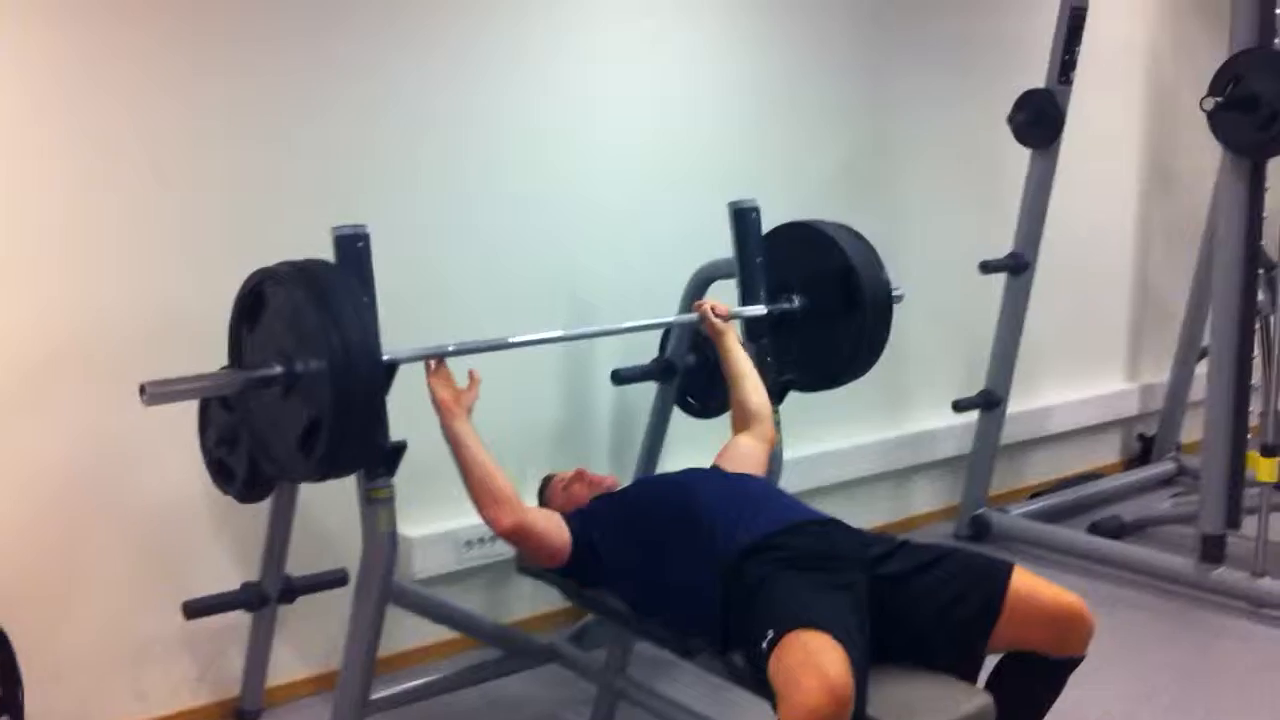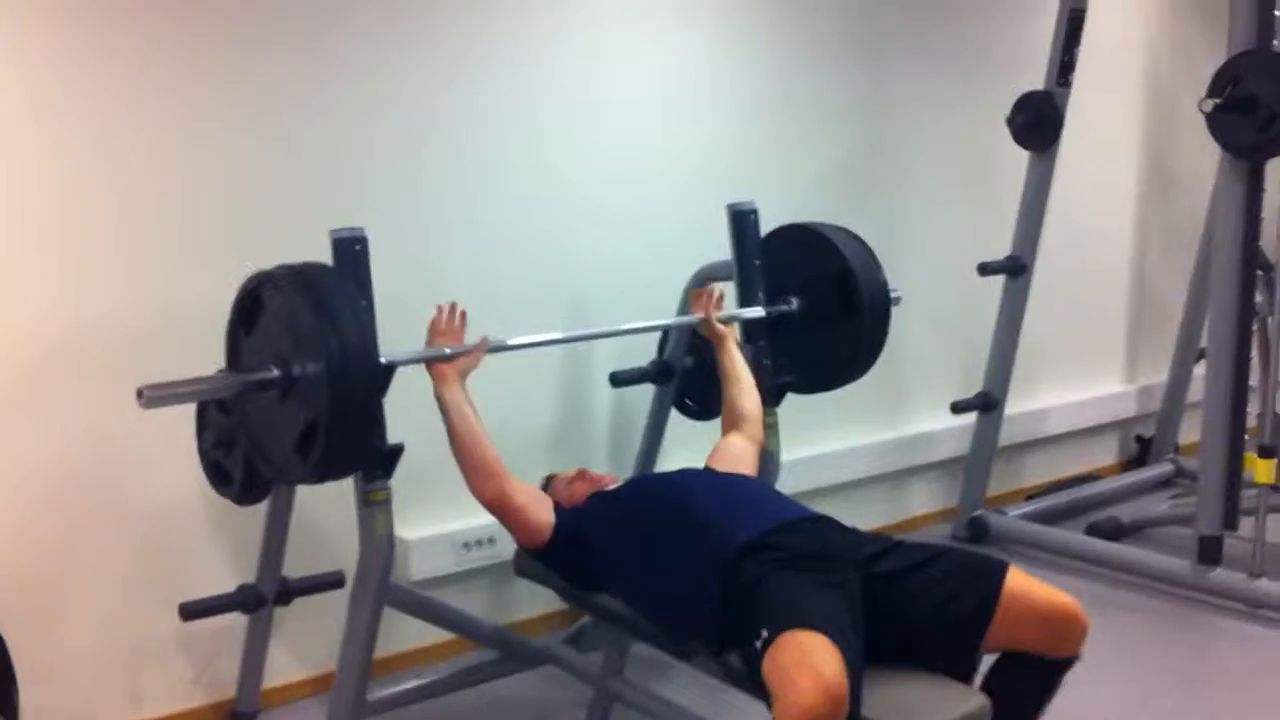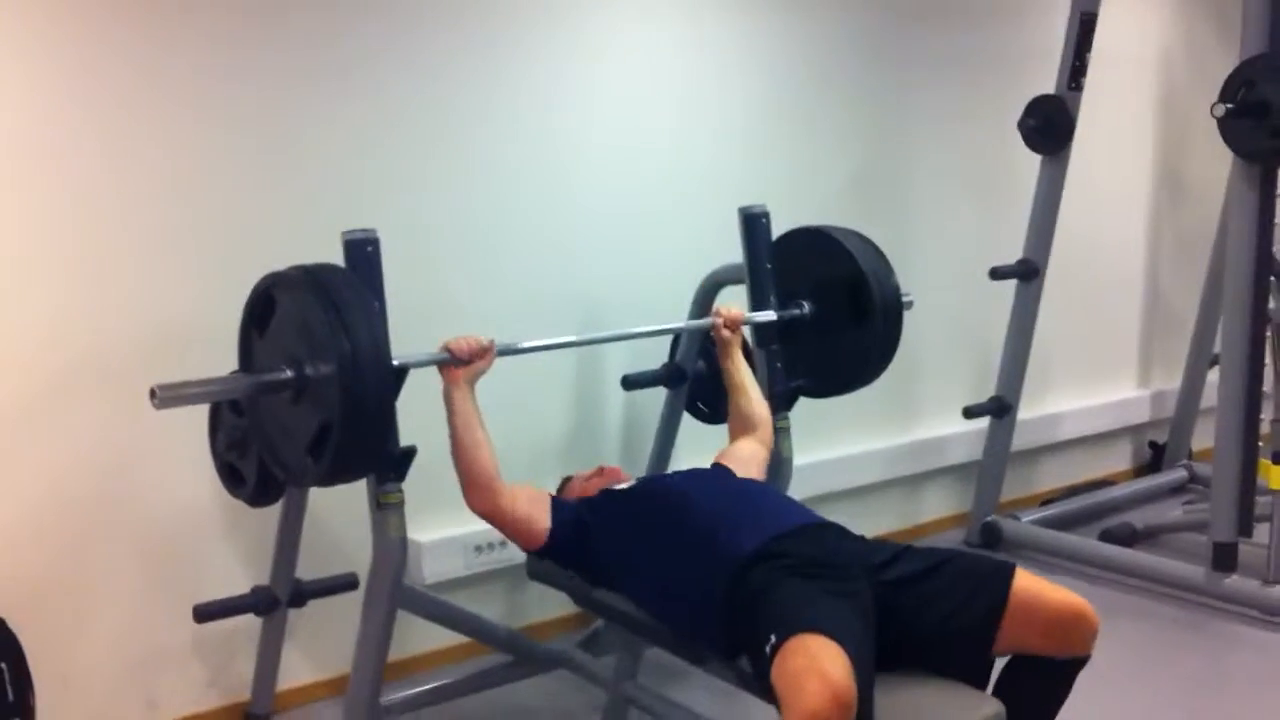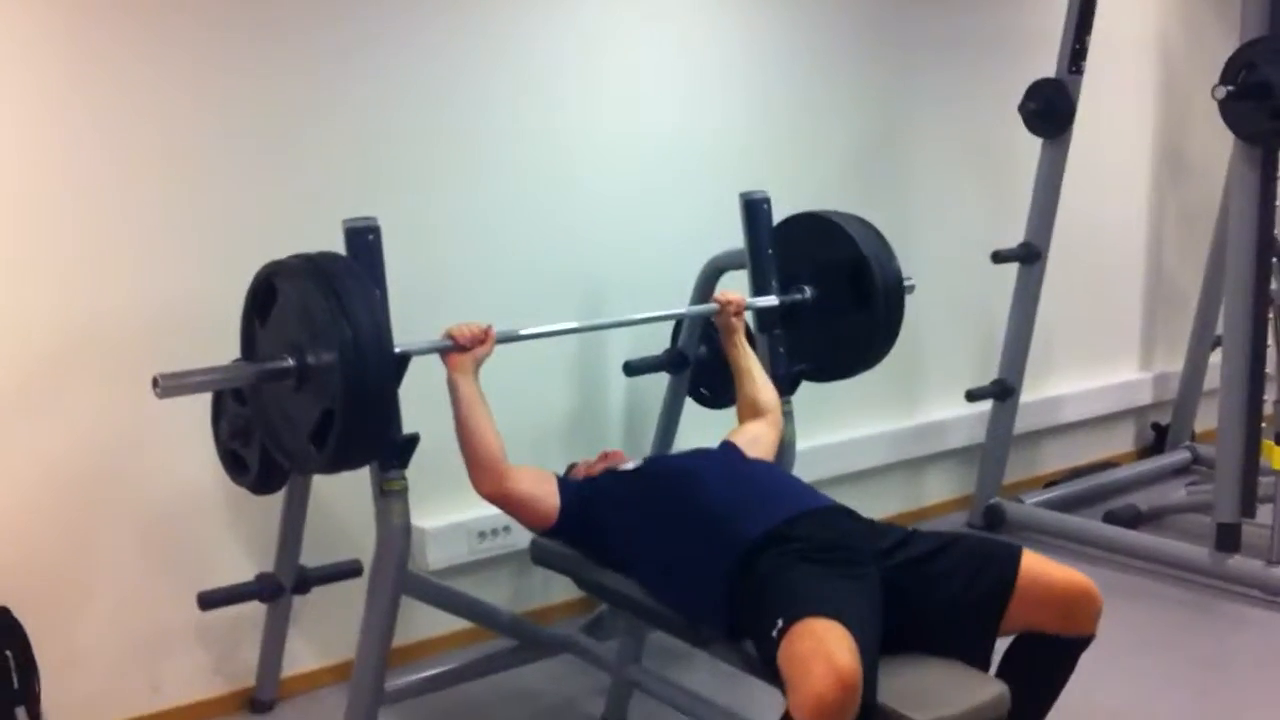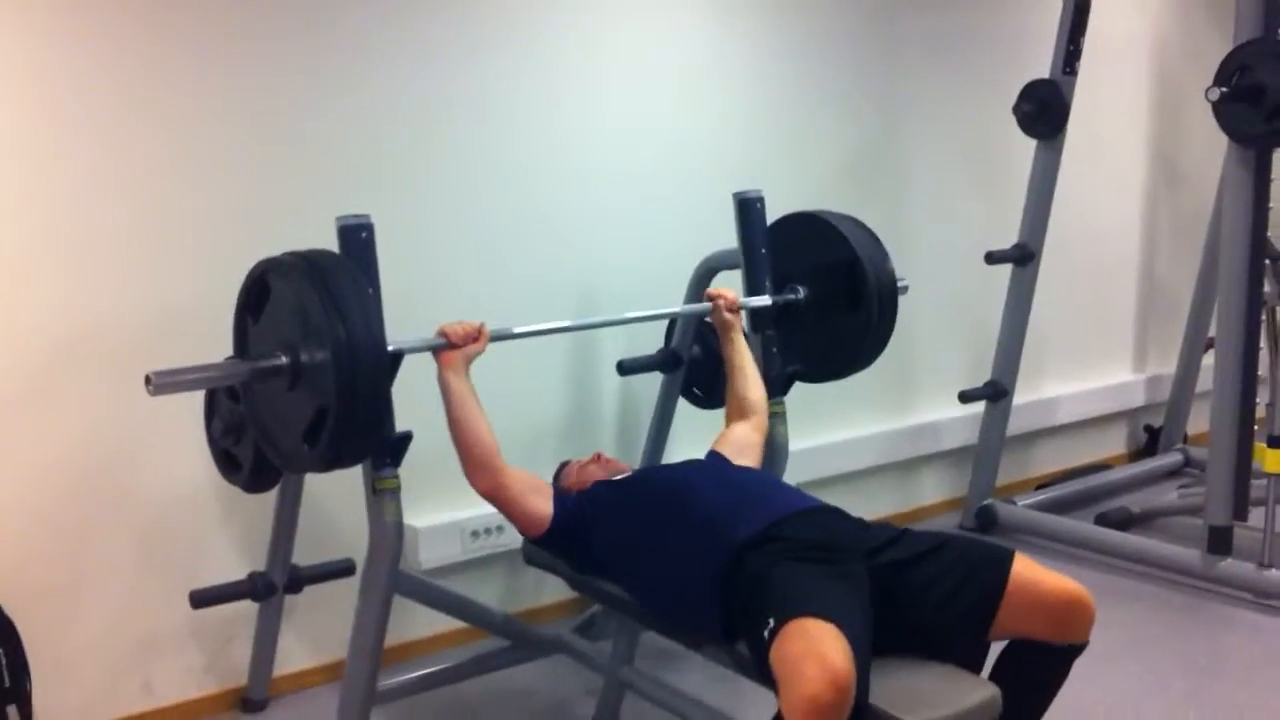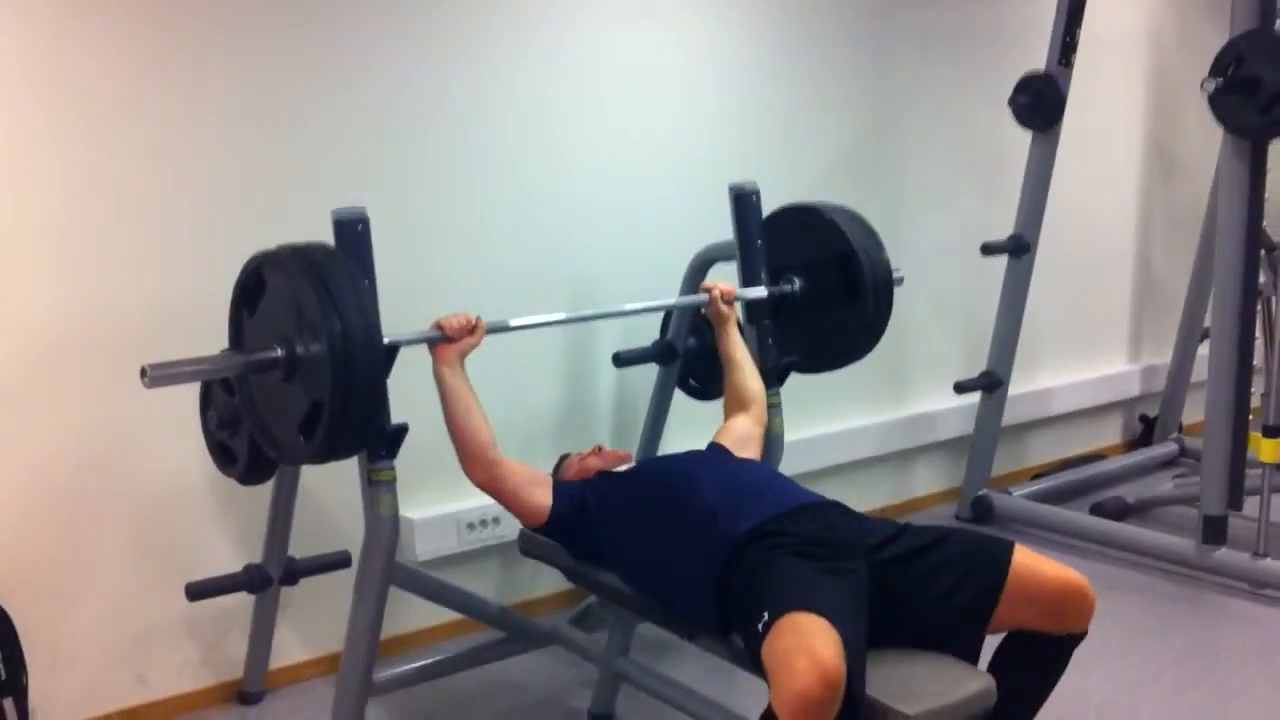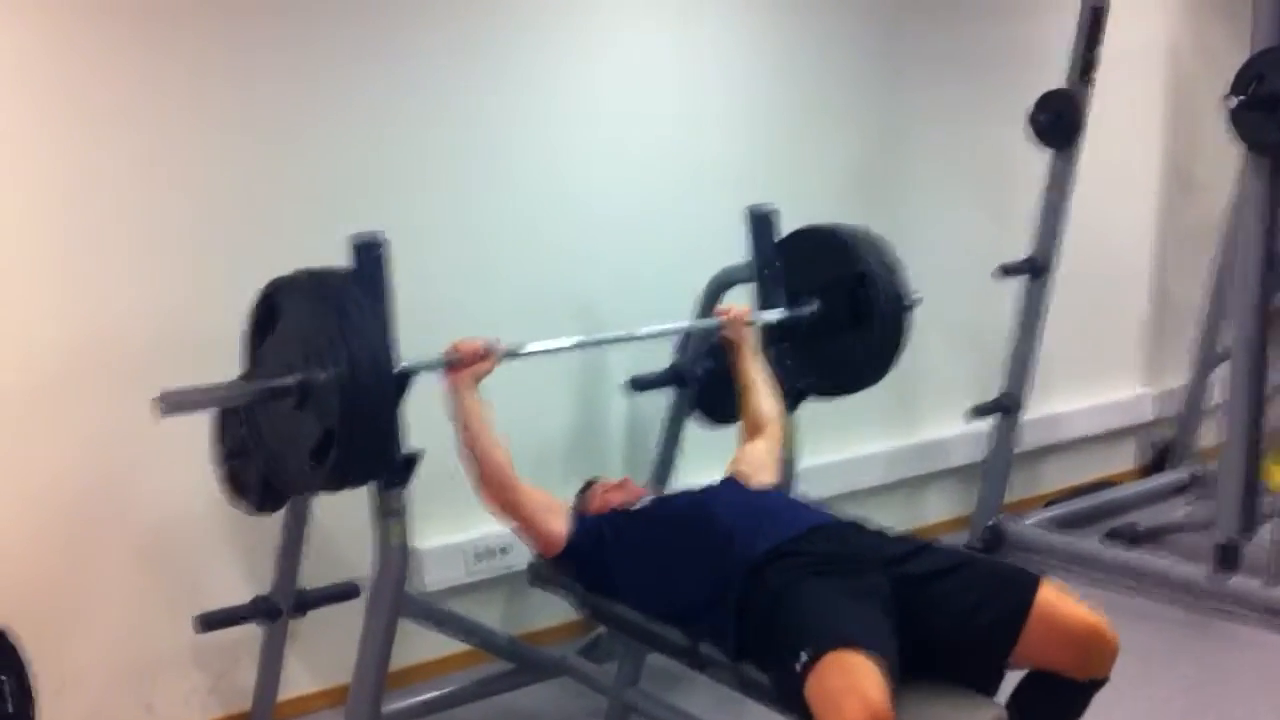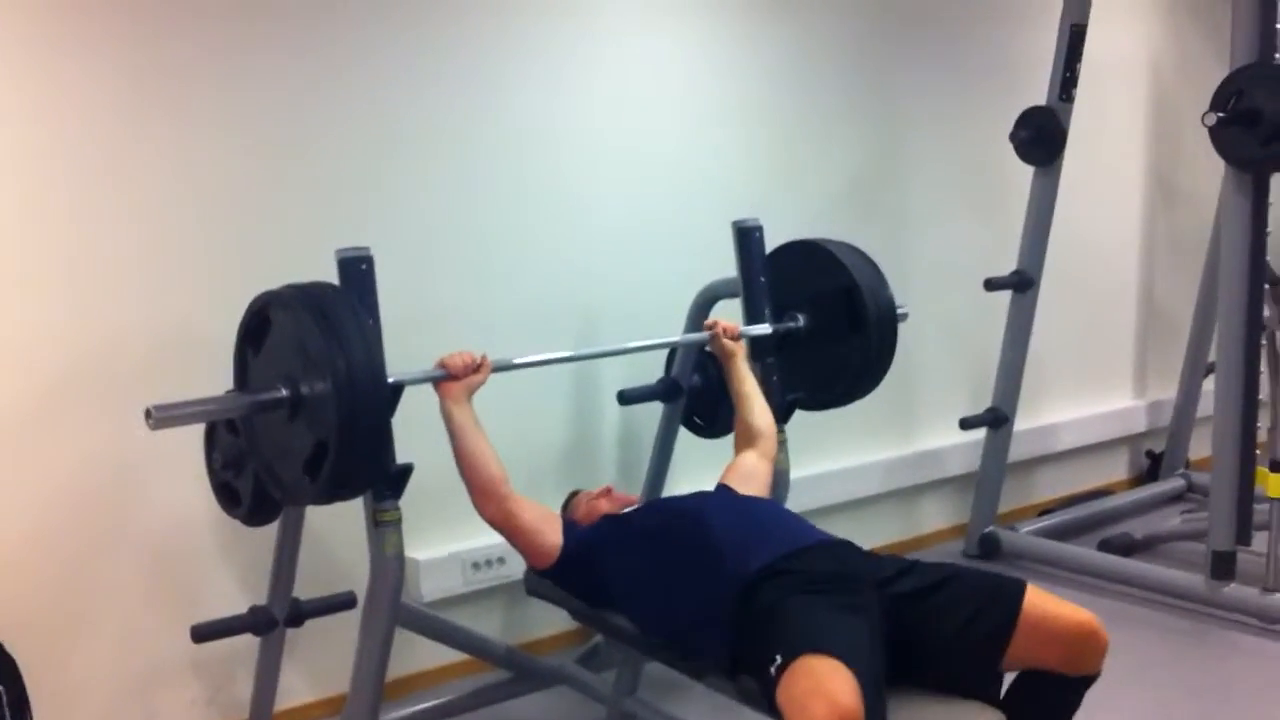
dt=0.3s
person 1, frame 1
left shoulder: (698, 488)
right shoulder: (588, 535)
left elbow: (758, 430)
right elbow: (509, 517)
left wrist: (725, 340)
right wrist: (455, 418)
left hip: (845, 547)
right hip: (764, 578)
left knee: (1065, 623)
person 1, frame 2
left shoulder: (686, 486)
right shoulder: (579, 531)
left elbow: (746, 432)
right elbow: (496, 489)
left wrist: (723, 341)
right wrist: (450, 382)
left hip: (841, 548)
right hip: (759, 576)
left knee: (1061, 624)
person 1, frame 3
left shoulder: (704, 487)
right shoulder: (584, 527)
left elbow: (755, 435)
right elbow: (490, 498)
left wrist: (729, 349)
right wrist: (459, 387)
left hip: (849, 553)
right hip: (766, 581)
left knee: (1070, 623)
person 1, frame 4
left shoulder: (714, 465)
right shoulder: (590, 504)
left elbow: (766, 420)
right elbow: (497, 481)
left wrist: (732, 337)
right wrist: (462, 372)
left hip: (854, 536)
right hip: (773, 566)
left knee: (1074, 601)
person 1, frame 5
left shoulder: (702, 476)
right shoulder: (582, 516)
left elbow: (750, 419)
right elbow: (491, 475)
left wrist: (730, 332)
right wrist: (454, 369)
left hip: (846, 538)
right hip: (763, 567)
left knee: (1067, 610)
person 1, frame 6
left shoulder: (697, 467)
right shoulder: (582, 507)
left elbow: (748, 412)
right elbow: (489, 468)
left wrist: (725, 326)
right wrist: (450, 362)
left hip: (844, 530)
right hip: (763, 560)
left knee: (1066, 599)
person 1, frame 7
left shoulder: (716, 502)
right shoulder: (596, 541)
left elbow: (766, 435)
right elbow: (506, 491)
left wrist: (743, 348)
right wrist: (464, 389)
left hip: (868, 553)
right hip: (784, 583)
left knee: (1089, 643)
person 1, frame 8
left shoulder: (707, 508)
right shoulder: (590, 551)
left elbow: (759, 448)
right elbow: (500, 506)
left wrist: (734, 361)
right wrist: (456, 401)
left hip: (855, 569)
right hip: (774, 599)
left knee: (1080, 640)
